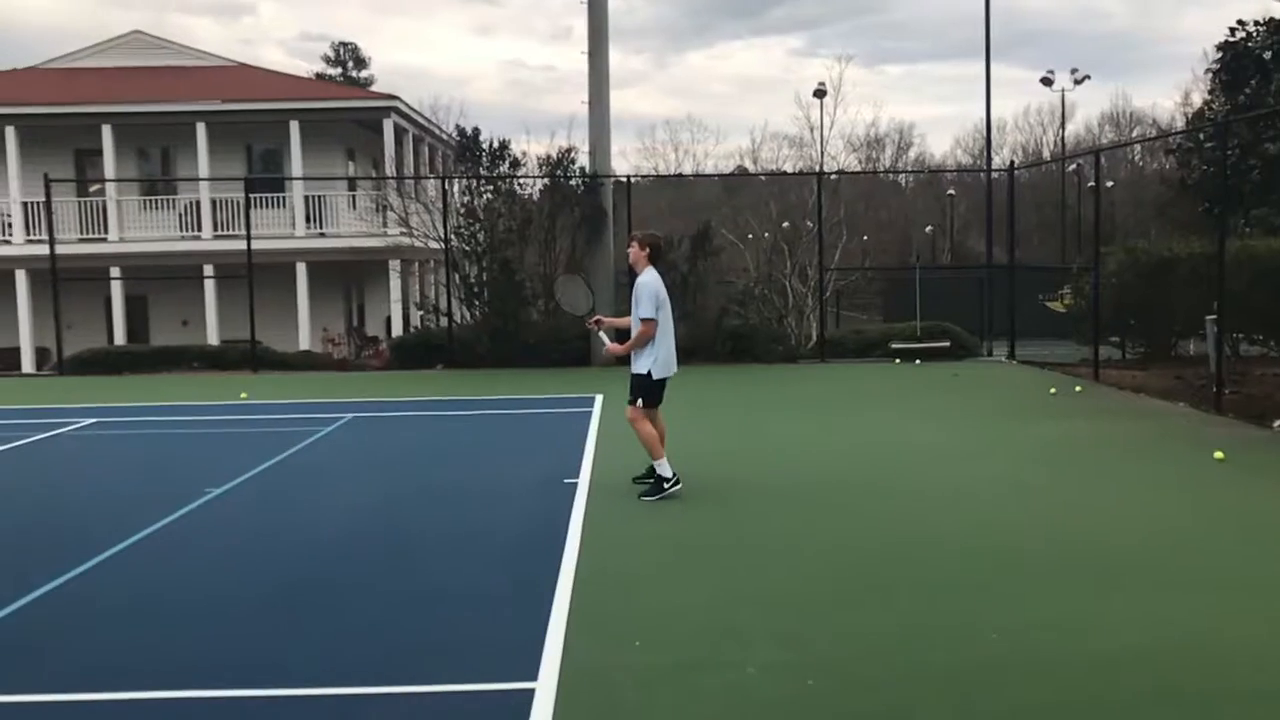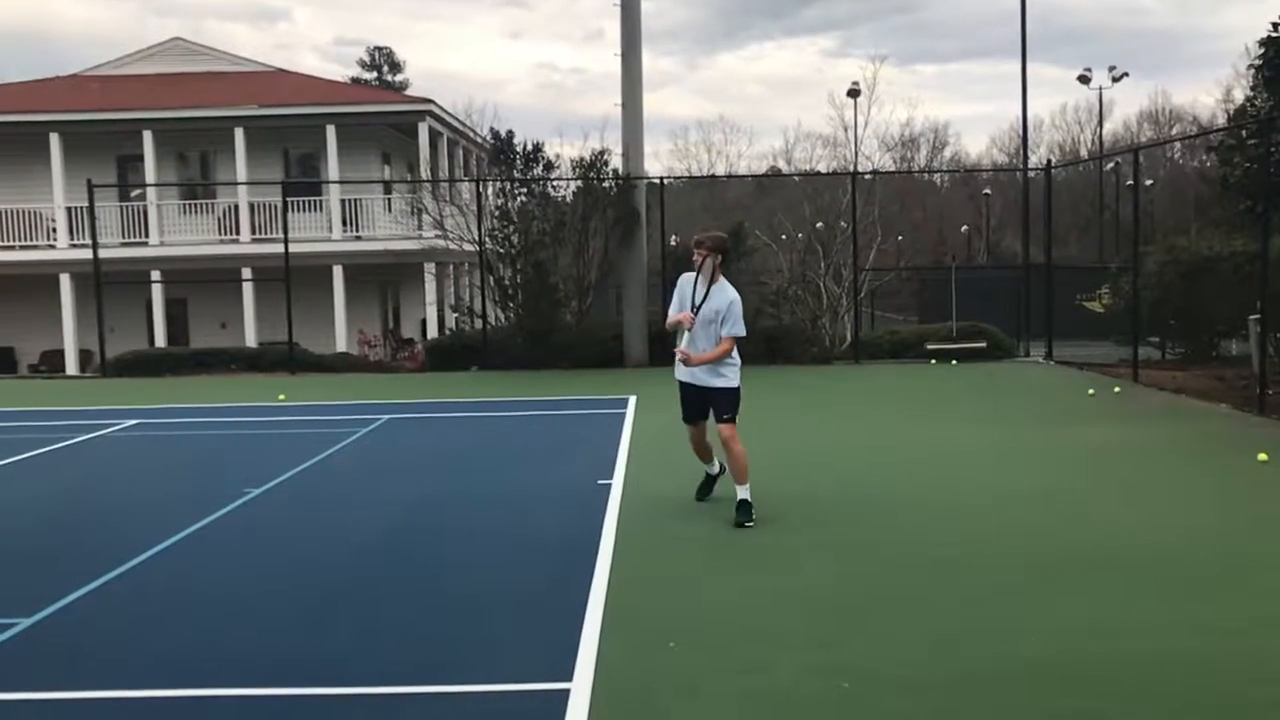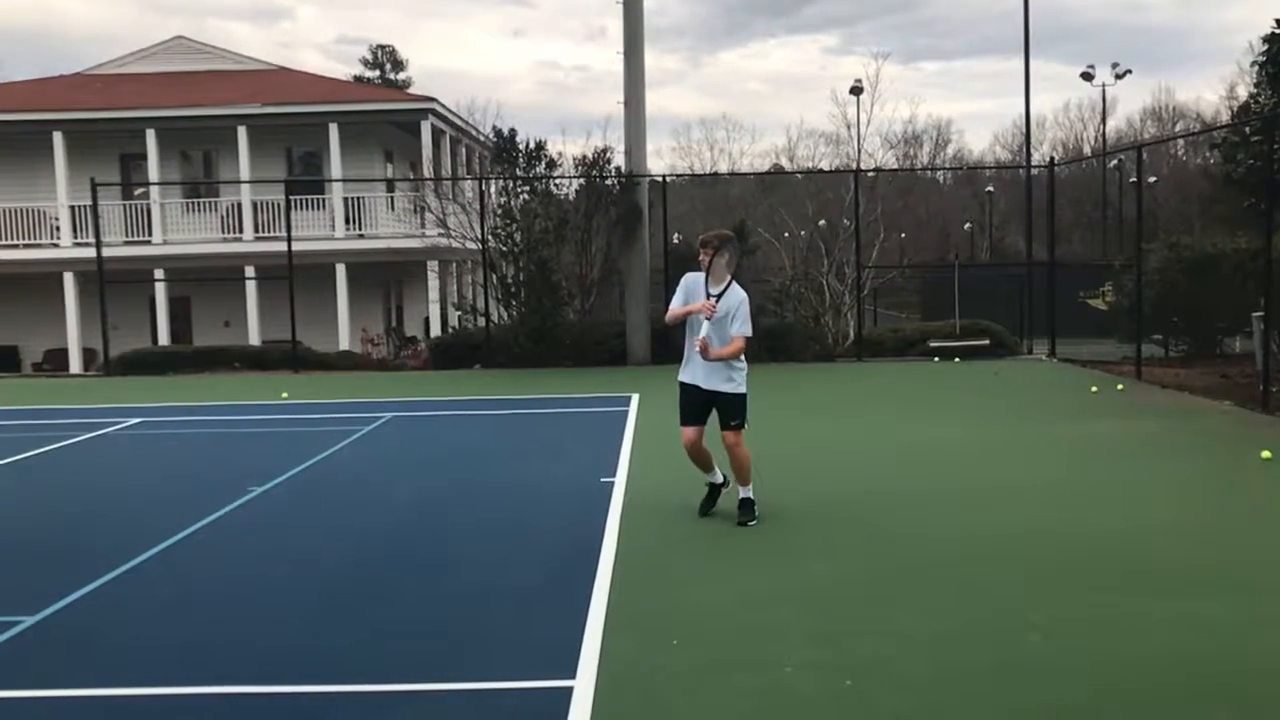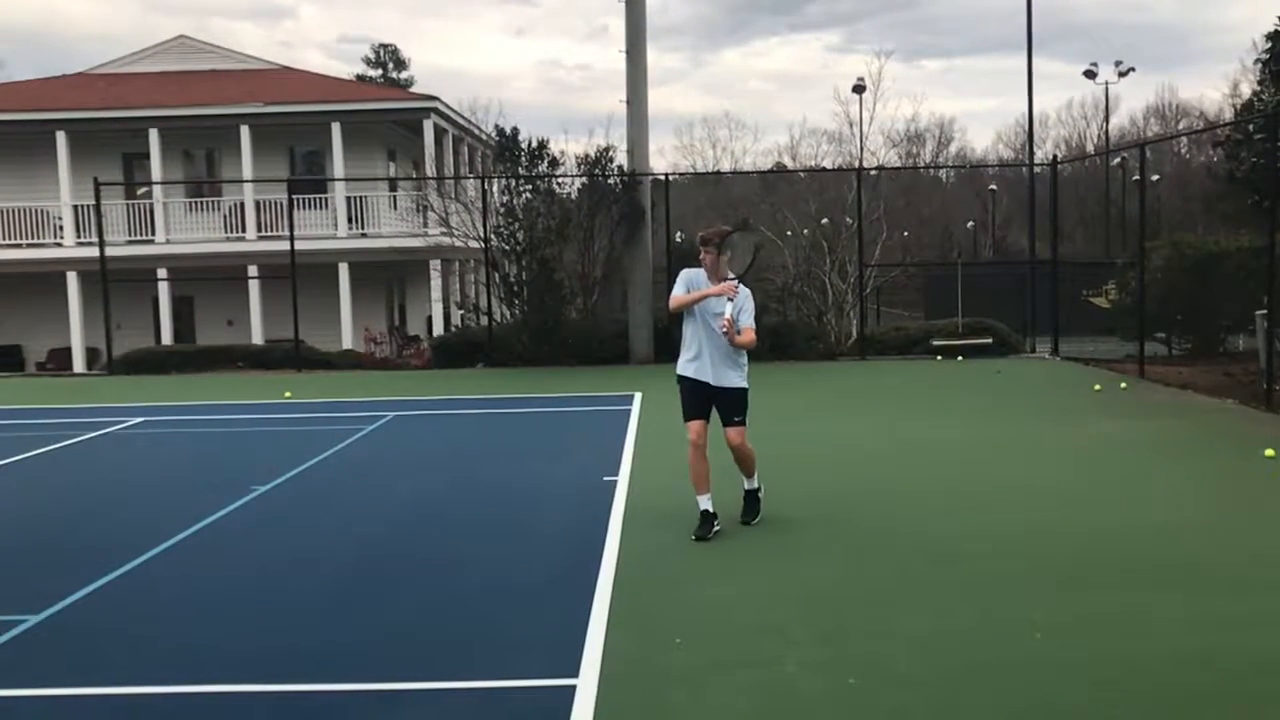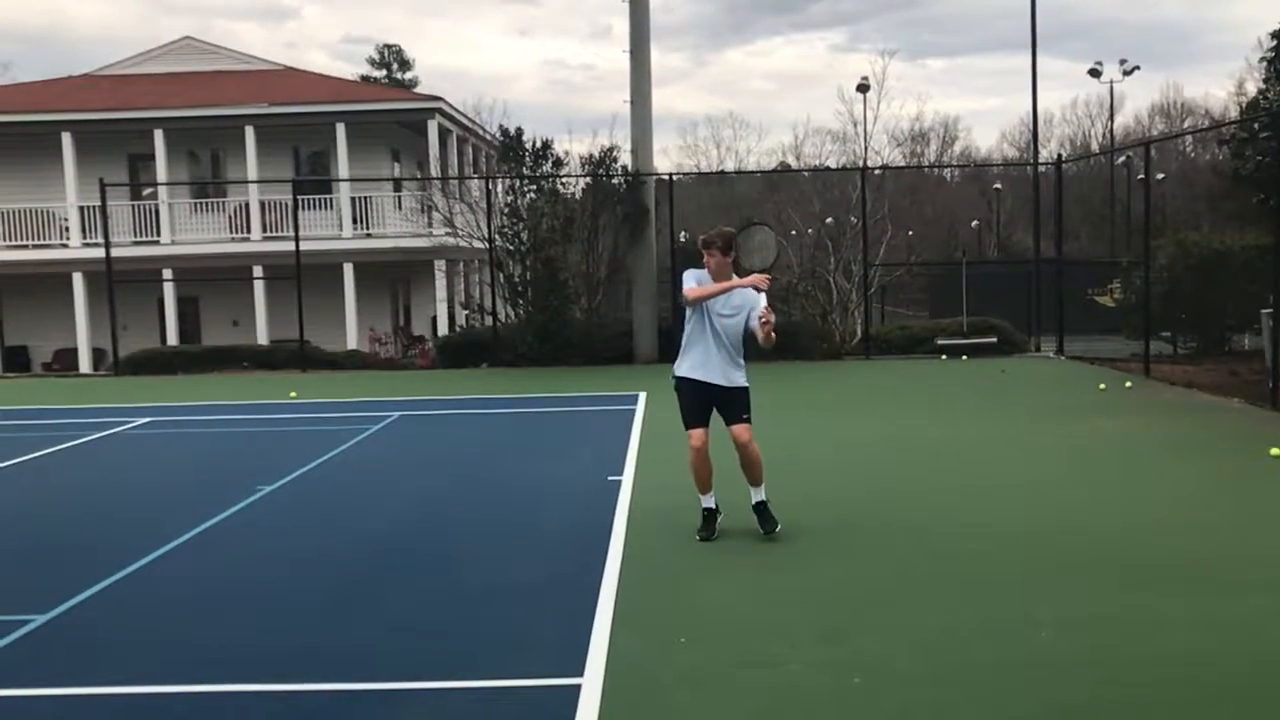
dt=1s
person 1, frame 1
left shoulder: (645, 284)
right shoulder: (649, 280)
left elbow: (648, 329)
left wrist: (622, 349)
right wrist: (608, 321)
left hip: (650, 363)
right hip: (655, 362)
left knee: (636, 416)
right knee: (650, 414)
left ankle: (667, 477)
right ankle: (658, 467)
person 1, frame 2
left shoulder: (730, 298)
right shoulder: (685, 281)
left elbow: (727, 345)
right elbow: (669, 324)
left wrist: (696, 359)
right wrist: (680, 318)
left hip: (722, 378)
right hip: (689, 377)
left knee: (728, 435)
right knee: (695, 435)
left ankle: (744, 500)
right ankle: (714, 470)
person 1, frame 3
left shoulder: (738, 297)
right shoulder: (690, 281)
left elbow: (739, 345)
right elbow: (669, 318)
left wrist: (712, 355)
right wrist: (693, 308)
left hip: (729, 382)
right hip: (693, 379)
left knee: (733, 441)
right knee: (690, 441)
left ankle: (747, 499)
right ankle: (716, 481)
person 1, frame 4
left shoulder: (742, 294)
right shoulder: (689, 277)
left elbow: (751, 339)
right elbow: (674, 305)
left wrist: (735, 339)
right wrist: (711, 291)
left hip: (730, 377)
right hip: (693, 374)
left knee: (737, 441)
right knee: (696, 439)
left ankle: (752, 489)
right ankle: (707, 513)
person 1, frame 5
left shoulder: (748, 296)
right shoulder: (693, 277)
left elbow: (764, 342)
right elbow: (691, 297)
left wrist: (768, 332)
right wrist: (738, 283)
left hip: (731, 378)
right hip: (692, 376)
left knee: (744, 439)
right knee: (697, 444)
left ankle: (760, 503)
right ankle: (709, 510)
